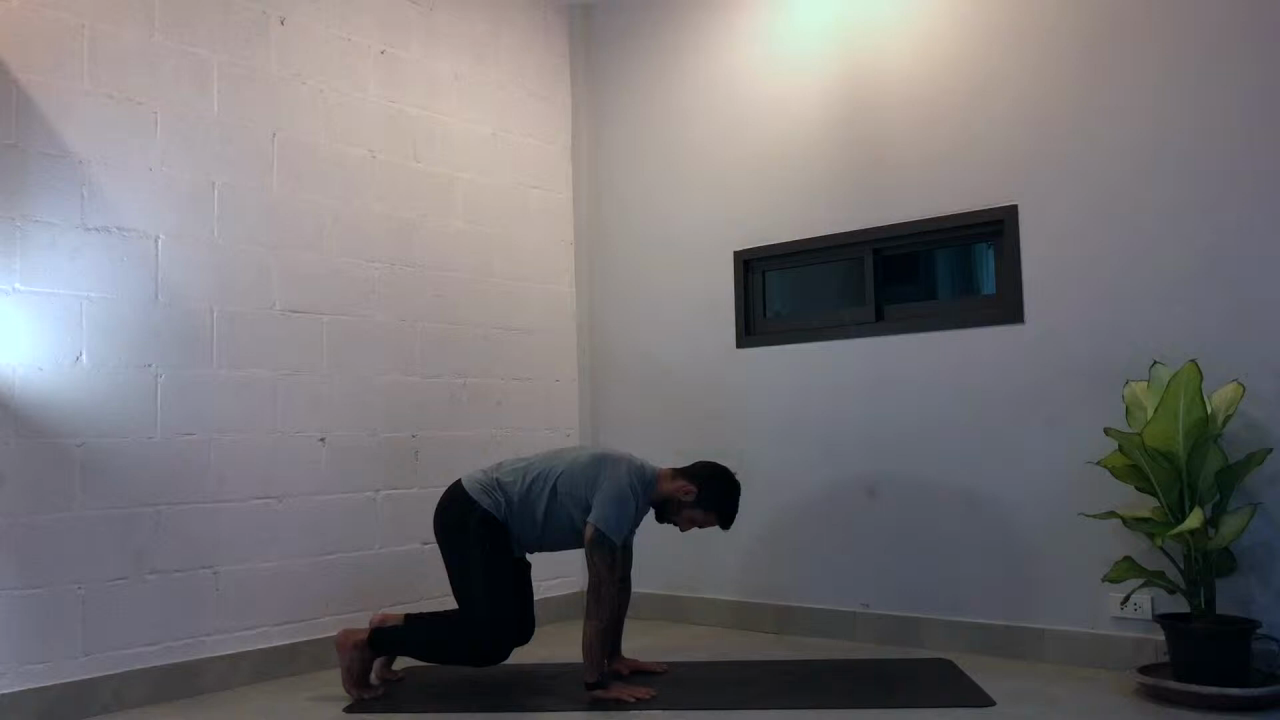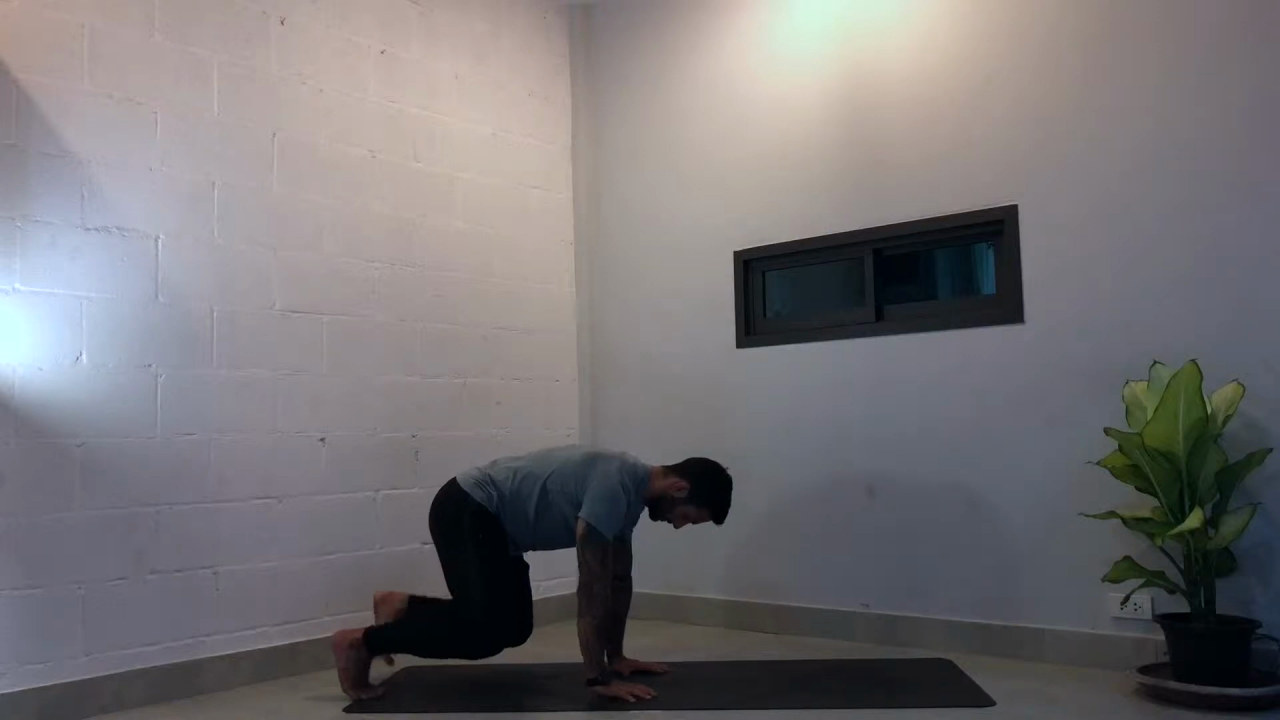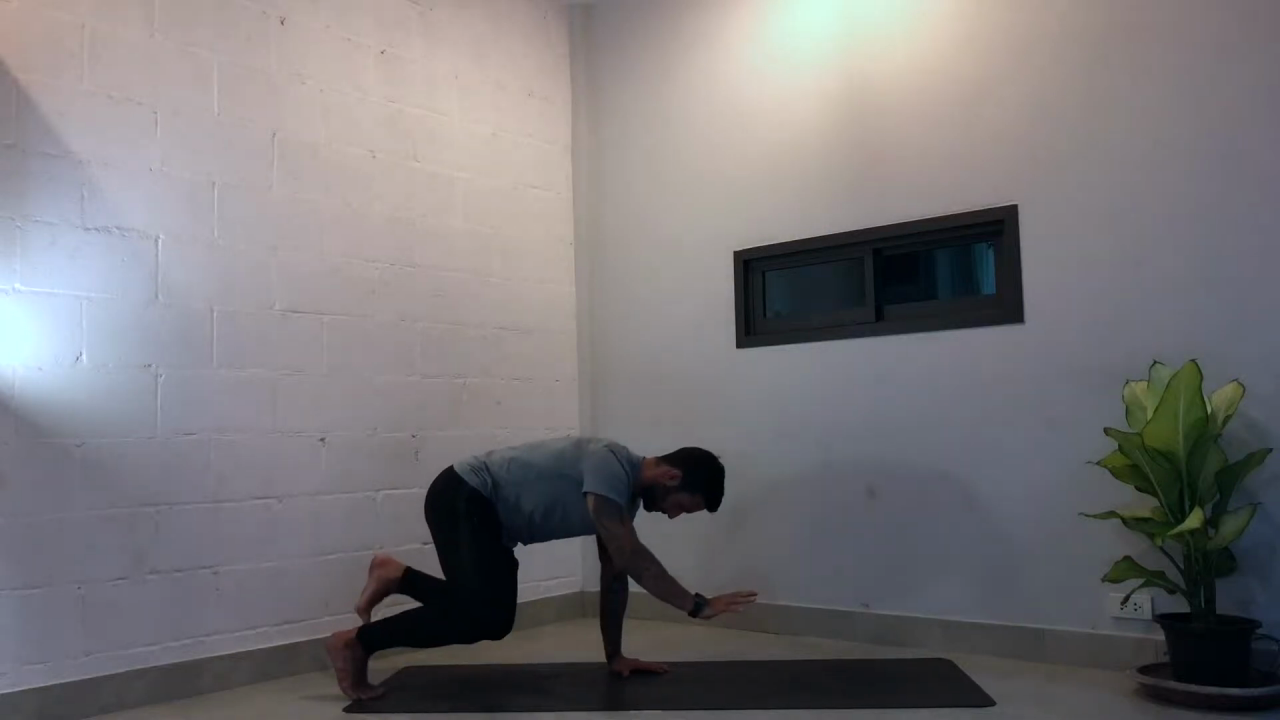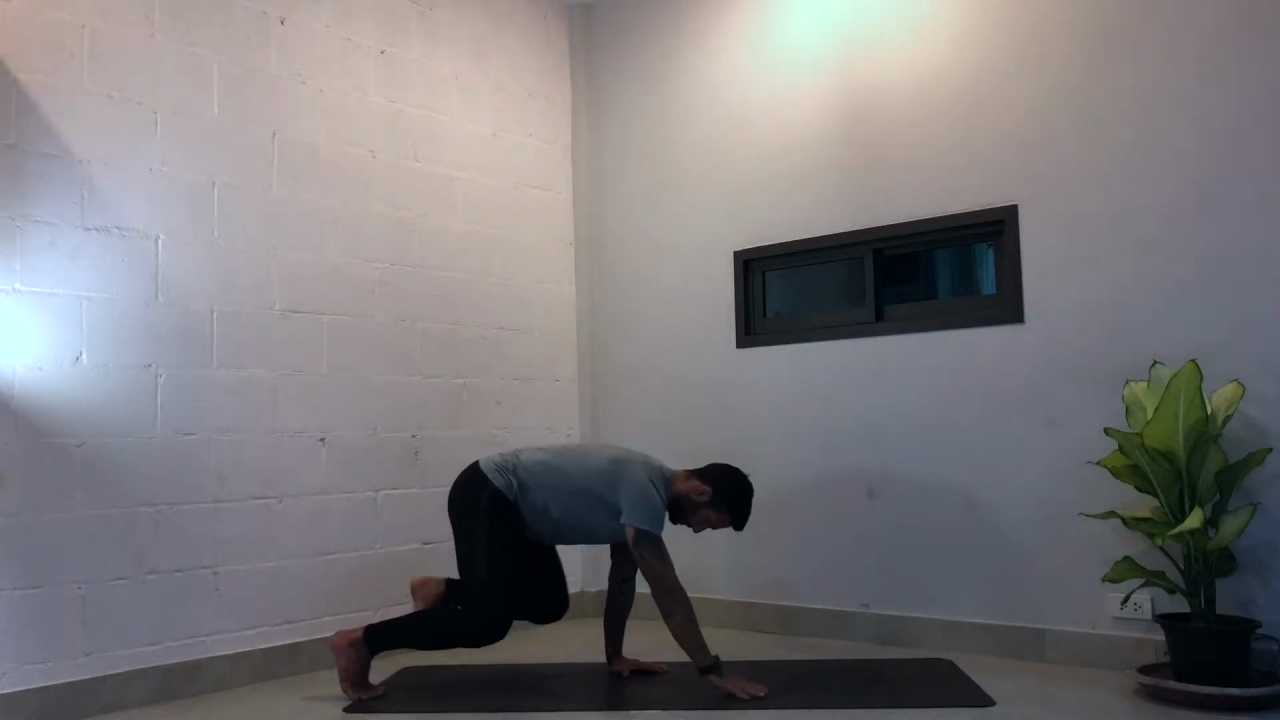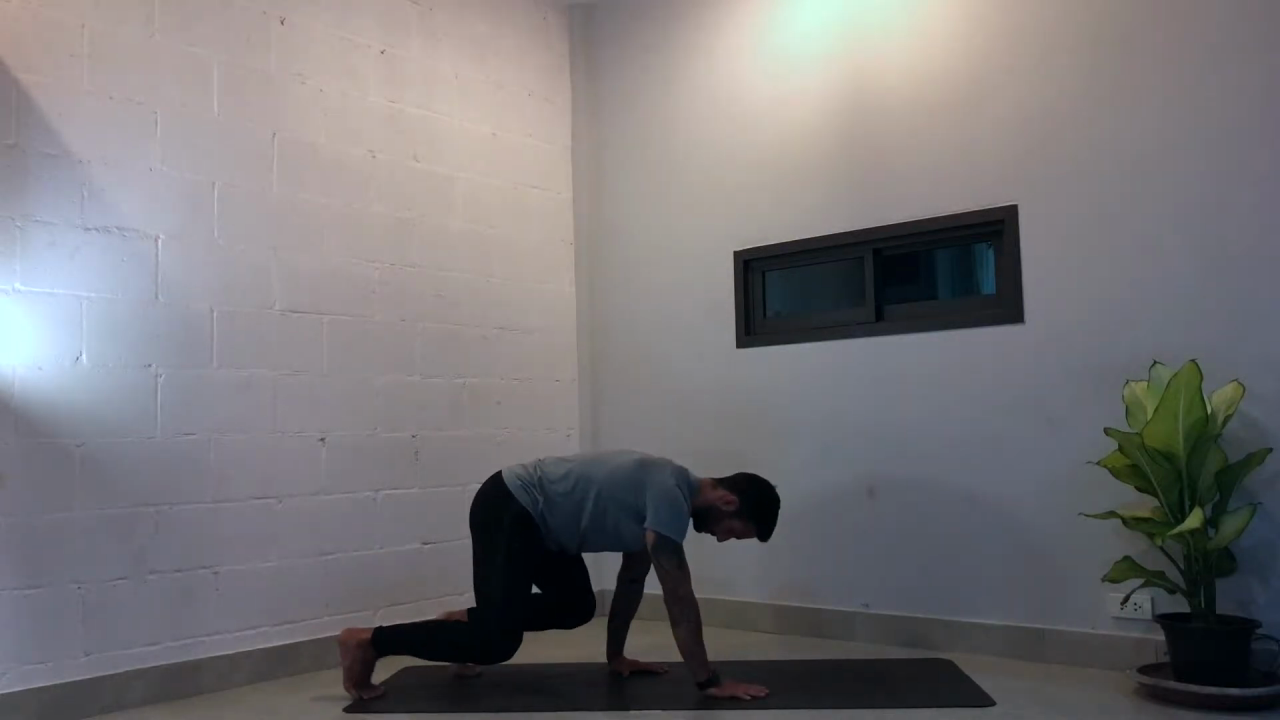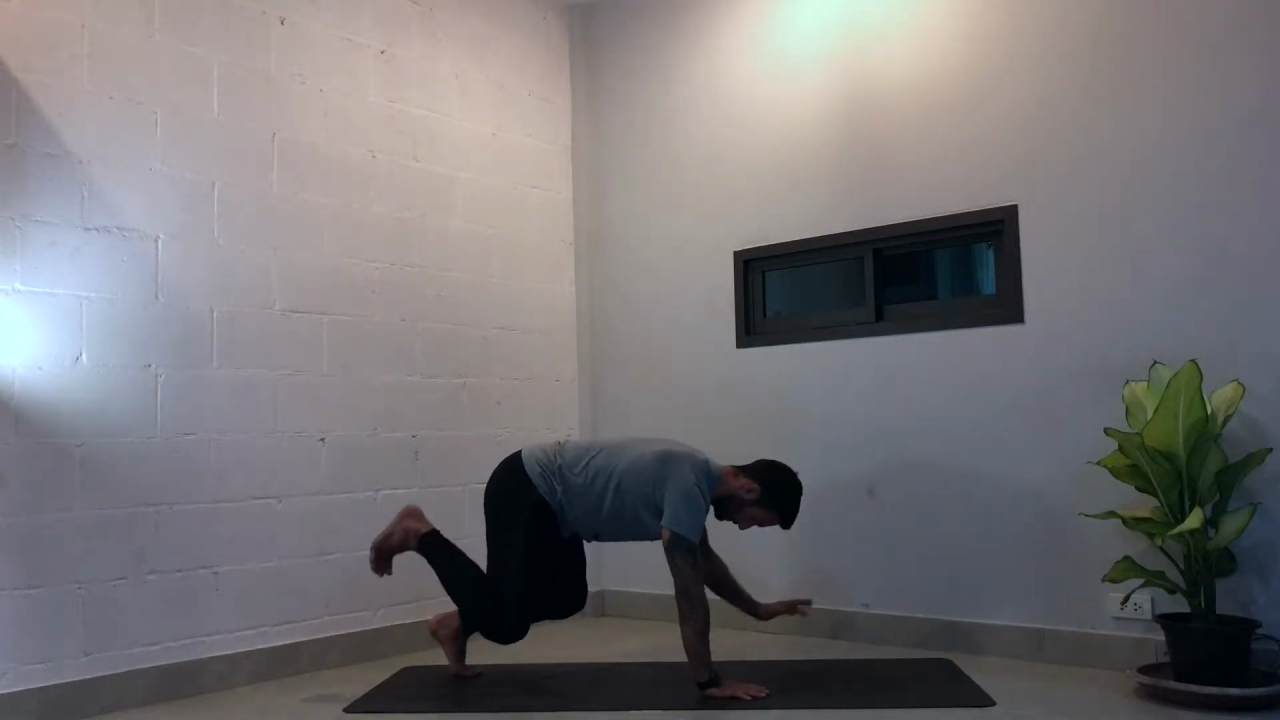
dt=0.7s
person 1, frame 1
left shoulder: (636, 489)
right shoulder: (624, 488)
left elbow: (620, 580)
right elbow: (601, 589)
left wrist: (615, 656)
right wrist: (596, 680)
left hip: (496, 523)
right hip: (471, 514)
left knee: (515, 630)
right knee: (491, 641)
left ankle: (396, 625)
right ankle: (366, 642)
person 1, frame 2
left shoulder: (630, 490)
right shoulder: (615, 485)
left elbow: (619, 579)
right elbow: (593, 586)
left wrist: (615, 656)
right wrist: (597, 676)
left hip: (492, 521)
right hip: (466, 511)
left knee: (514, 629)
right knee: (487, 634)
left ankle: (401, 608)
right ankle: (362, 643)
person 1, frame 3
left shoulder: (625, 490)
right shoulder: (609, 465)
left elbow: (614, 575)
right elbow: (630, 557)
left wrist: (615, 656)
right wrist: (697, 605)
left hip: (490, 515)
right hip: (462, 498)
left knee: (494, 618)
right knee: (483, 616)
left ankle: (395, 575)
right ankle: (355, 643)
person 1, frame 4
left shoulder: (646, 489)
right shoulder: (645, 490)
left elbow: (623, 577)
right elbow: (667, 592)
left wrist: (614, 655)
right wrist: (712, 669)
left hip: (512, 508)
right hip: (485, 496)
left knee: (550, 604)
right knee: (488, 622)
left ankle: (440, 592)
right ankle: (359, 643)
person 1, frame 5
left shoulder: (666, 494)
right shoulder: (670, 496)
left elbow: (632, 577)
right elbow: (679, 598)
left wrist: (615, 654)
right wrist: (710, 681)
left hip: (534, 517)
right hip: (509, 509)
left knee: (576, 606)
right knee: (496, 642)
left ankle: (464, 621)
right ankle: (368, 642)
person 1, frame 6
left shoulder: (694, 478)
right shoulder: (688, 487)
left elbow: (701, 559)
right elbow: (689, 590)
left wrist: (757, 609)
right wrist: (708, 680)
left hip: (544, 494)
right hip: (524, 490)
left knee: (568, 599)
right knee: (506, 622)
left ankle: (457, 623)
right ankle: (418, 533)
